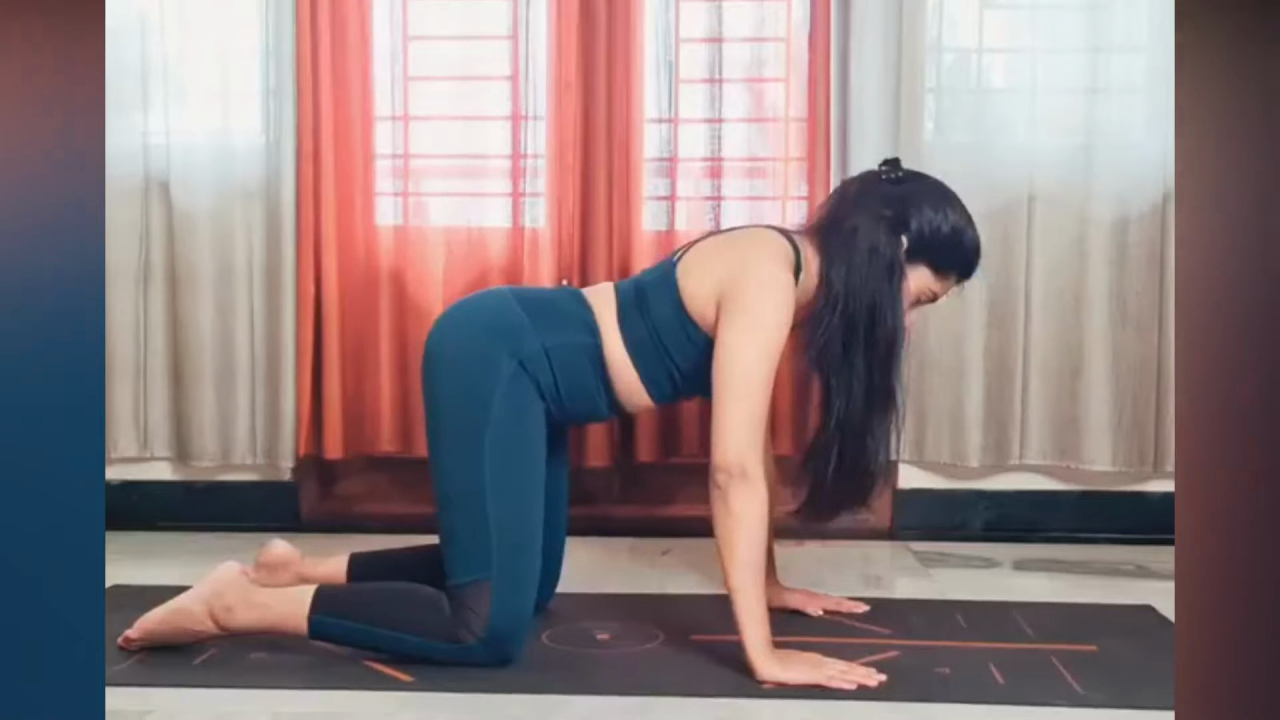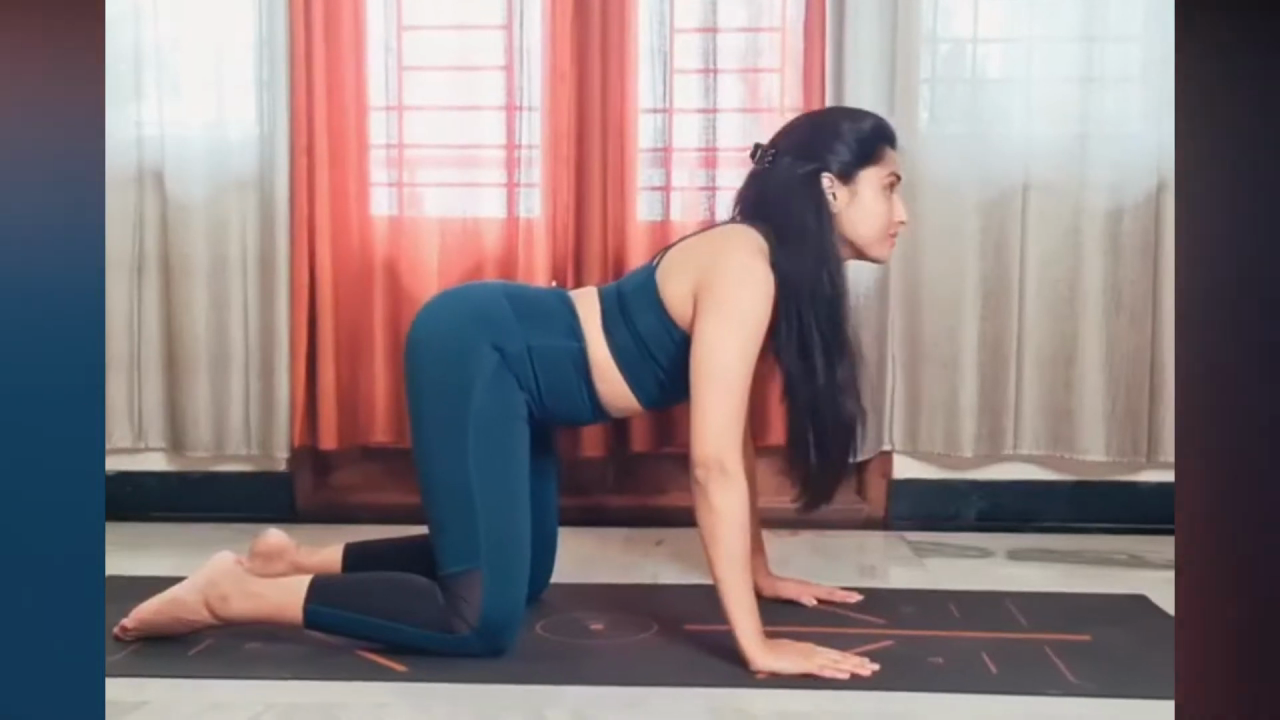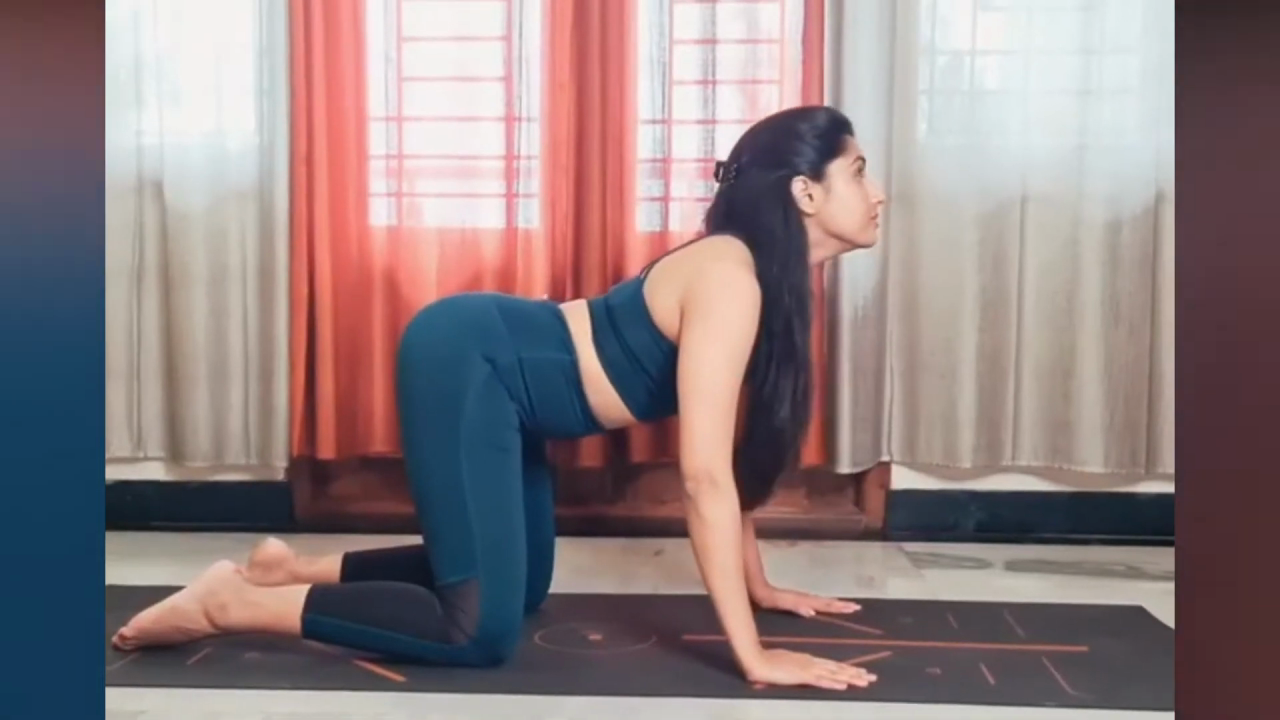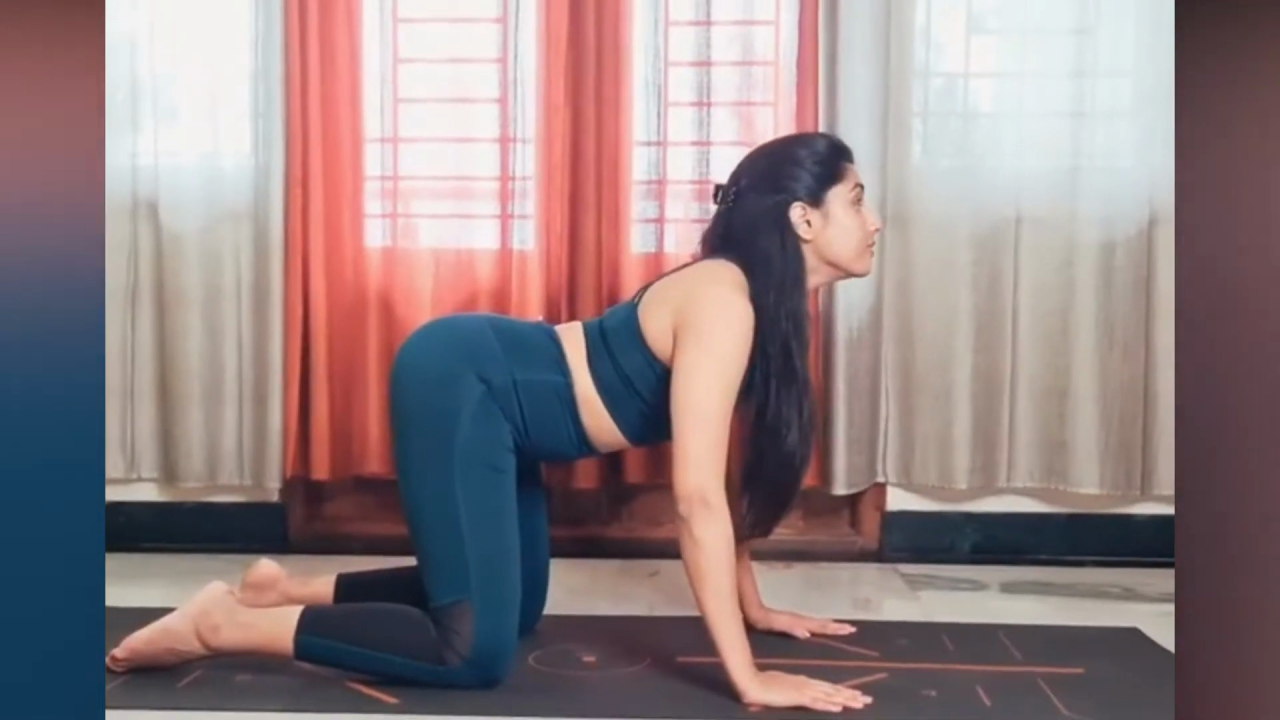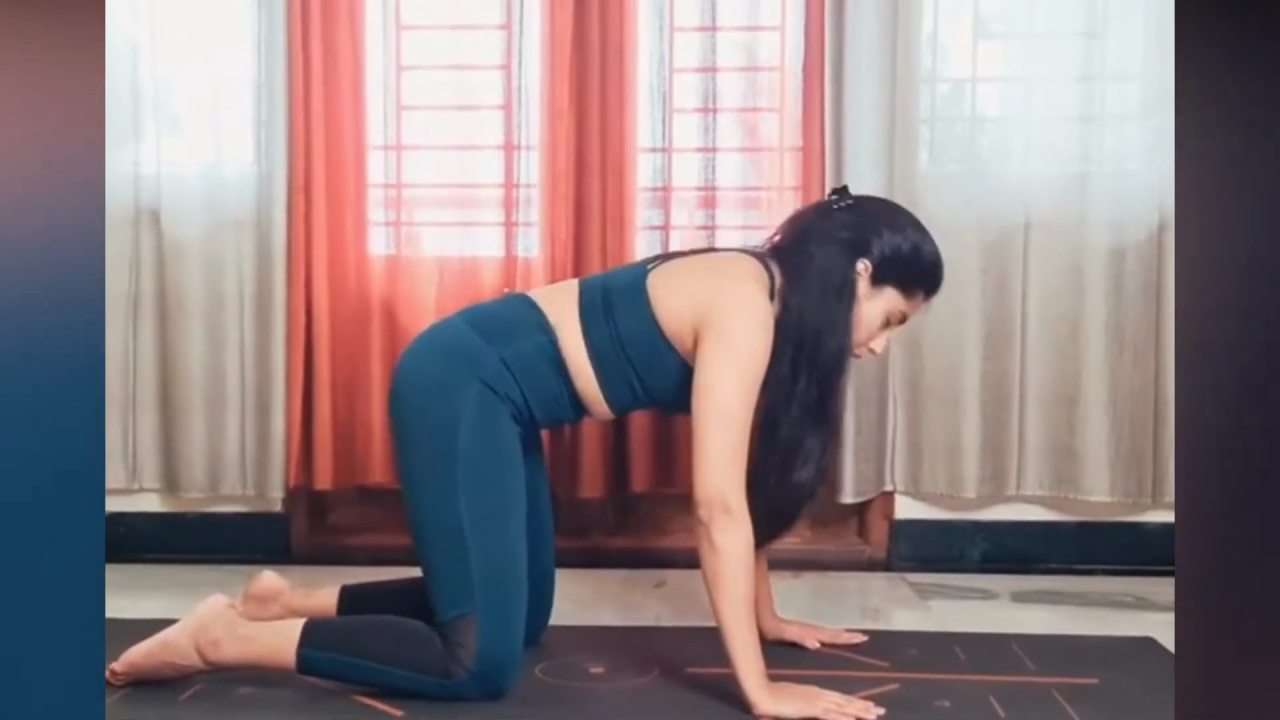
dt=0.5s
person 1, frame 1
left shoulder: (790, 272)
right shoulder: (770, 277)
left elbow: (745, 445)
right elbow: (734, 471)
left wrist: (768, 584)
right wrist: (762, 653)
left hip: (519, 367)
right hip: (490, 356)
left knee: (528, 580)
right knee: (491, 626)
left ankle: (303, 566)
right ankle: (242, 603)
person 1, frame 2
left shoulder: (768, 267)
right shoulder: (745, 271)
left elbow: (729, 434)
right elbow: (714, 464)
left wrist: (759, 571)
right wrist: (757, 644)
left hip: (501, 360)
right hip: (471, 352)
left knee: (523, 574)
right knee: (482, 620)
left ankle: (294, 557)
right ankle: (235, 592)
person 1, frame 3
left shoulder: (769, 278)
right shoulder: (731, 280)
left elbow: (727, 450)
right elbow: (705, 476)
left wrist: (757, 585)
right wrist: (752, 655)
left hip: (494, 371)
right hip: (464, 363)
left knee: (521, 584)
right knee: (482, 630)
left ankle: (292, 568)
right ankle: (231, 603)
person 1, frame 4
left shoulder: (769, 306)
right shoulder: (726, 304)
left elbow: (722, 476)
right elbow: (699, 499)
left wrist: (753, 605)
left hip: (487, 392)
right hip: (457, 383)
left knee: (517, 605)
right knee: (476, 653)
left ankle: (287, 588)
right ankle: (225, 623)
person 1, frame 5
left shoulder: (760, 297)
right shoulder: (745, 307)
left elbow: (741, 481)
right elbow: (718, 506)
left wrist: (763, 615)
left hip: (489, 390)
right hip: (459, 385)
left knee: (520, 614)
left ankle: (291, 600)
right ankle: (229, 637)
